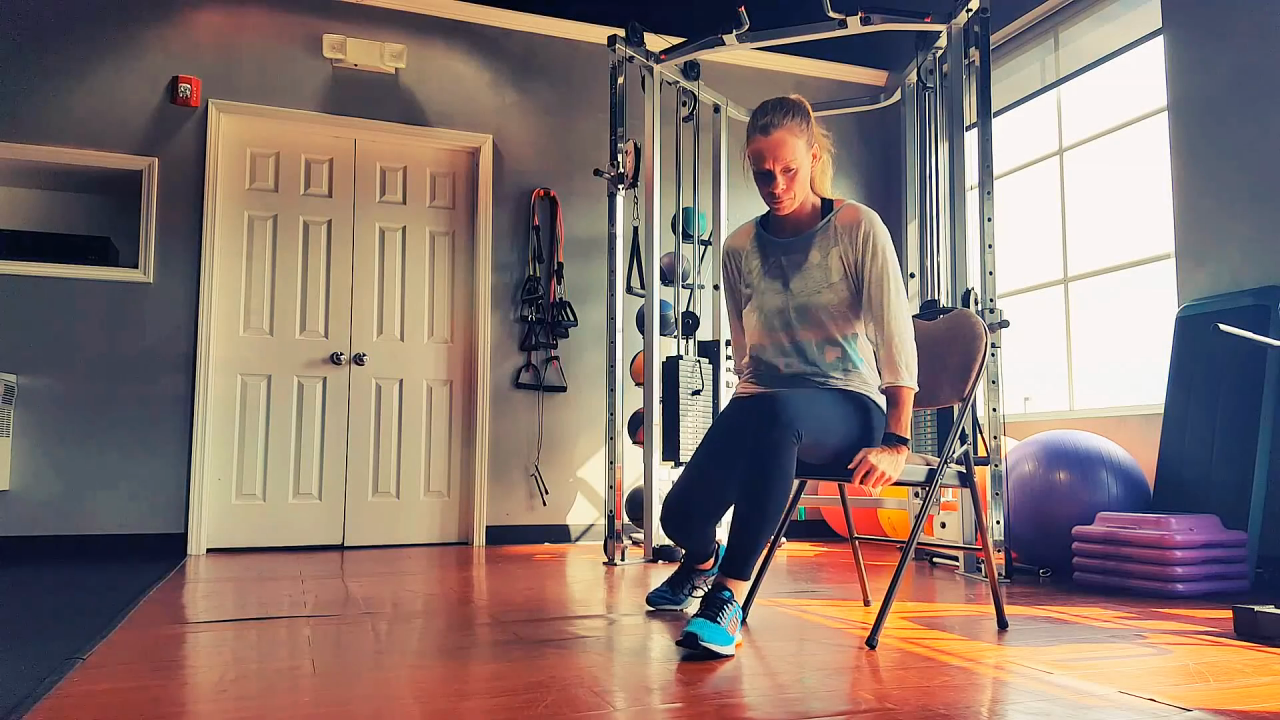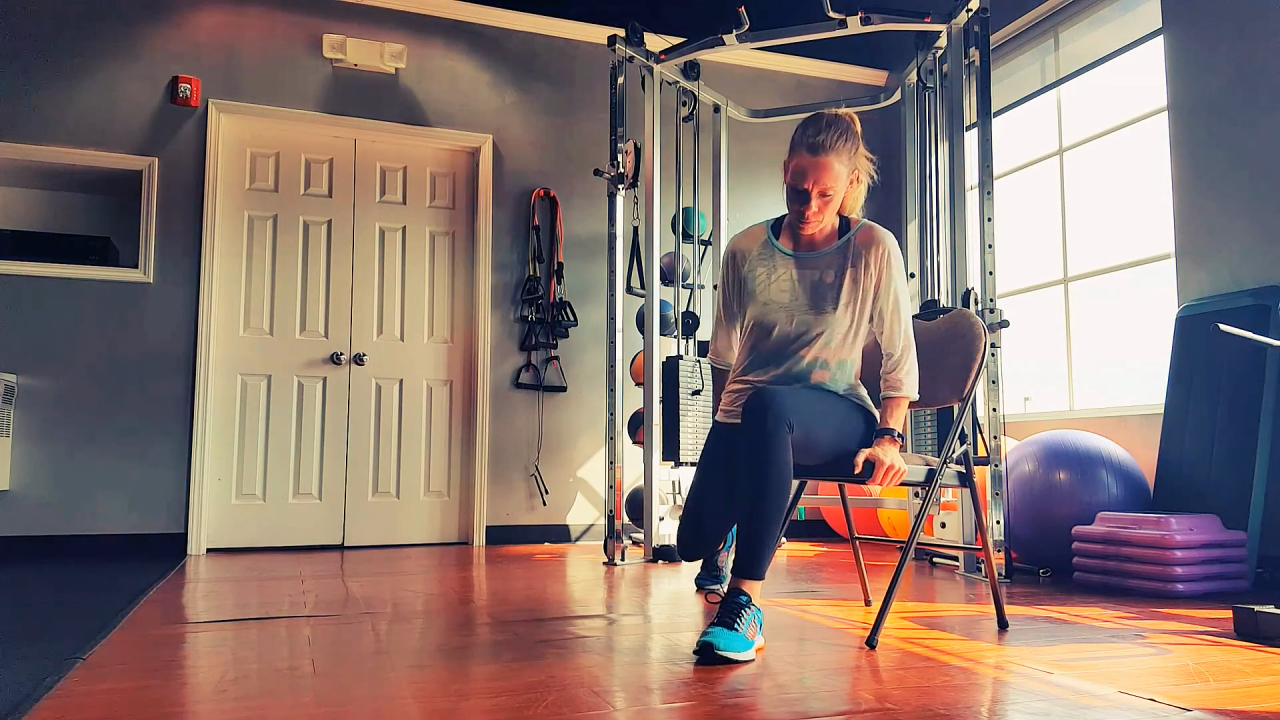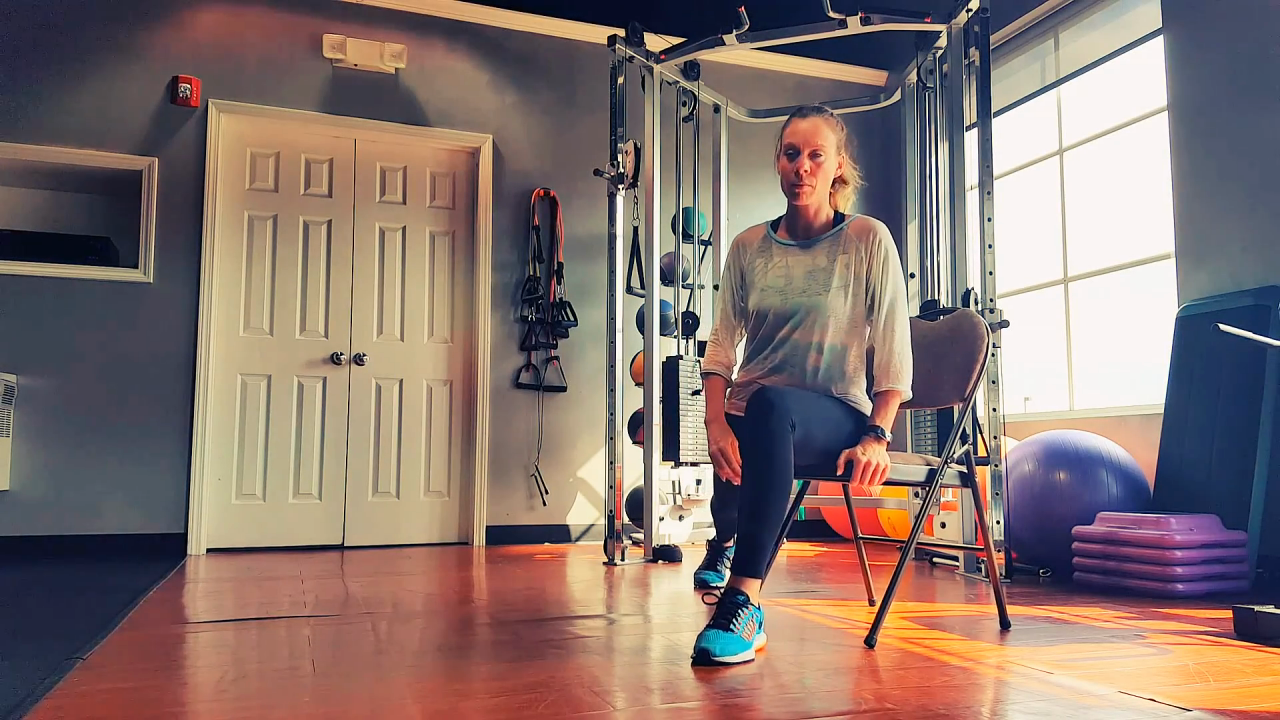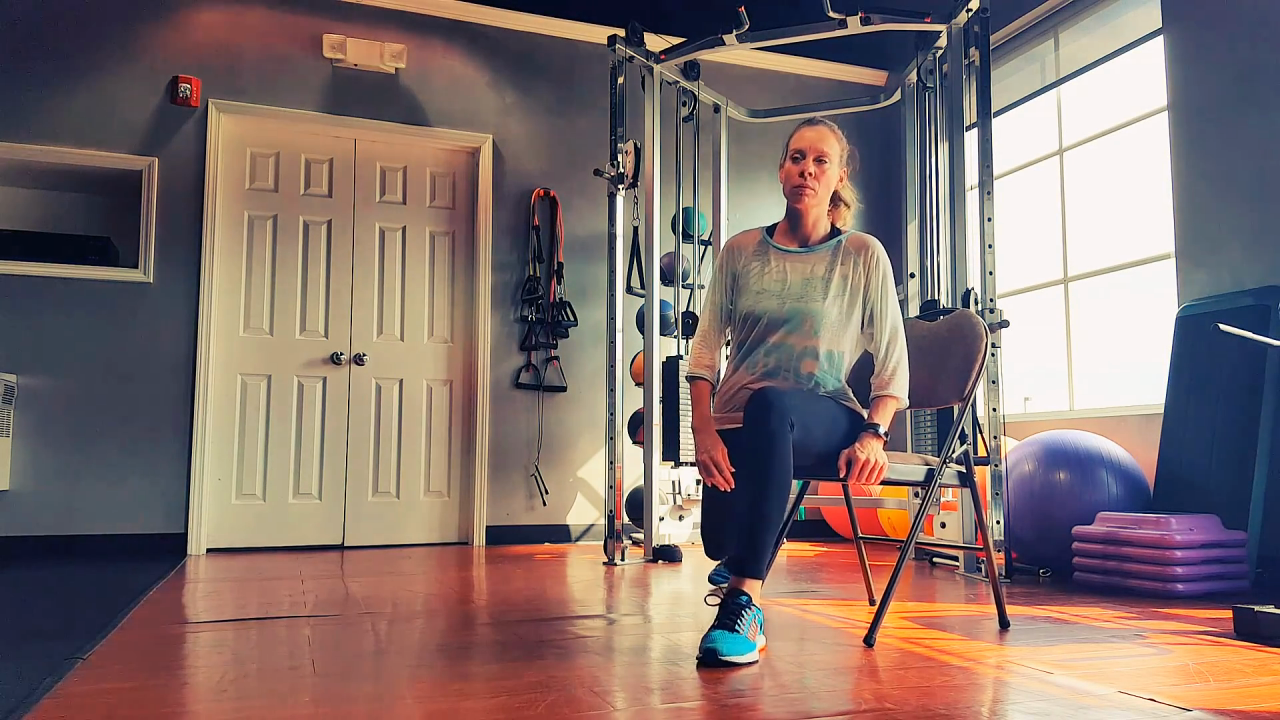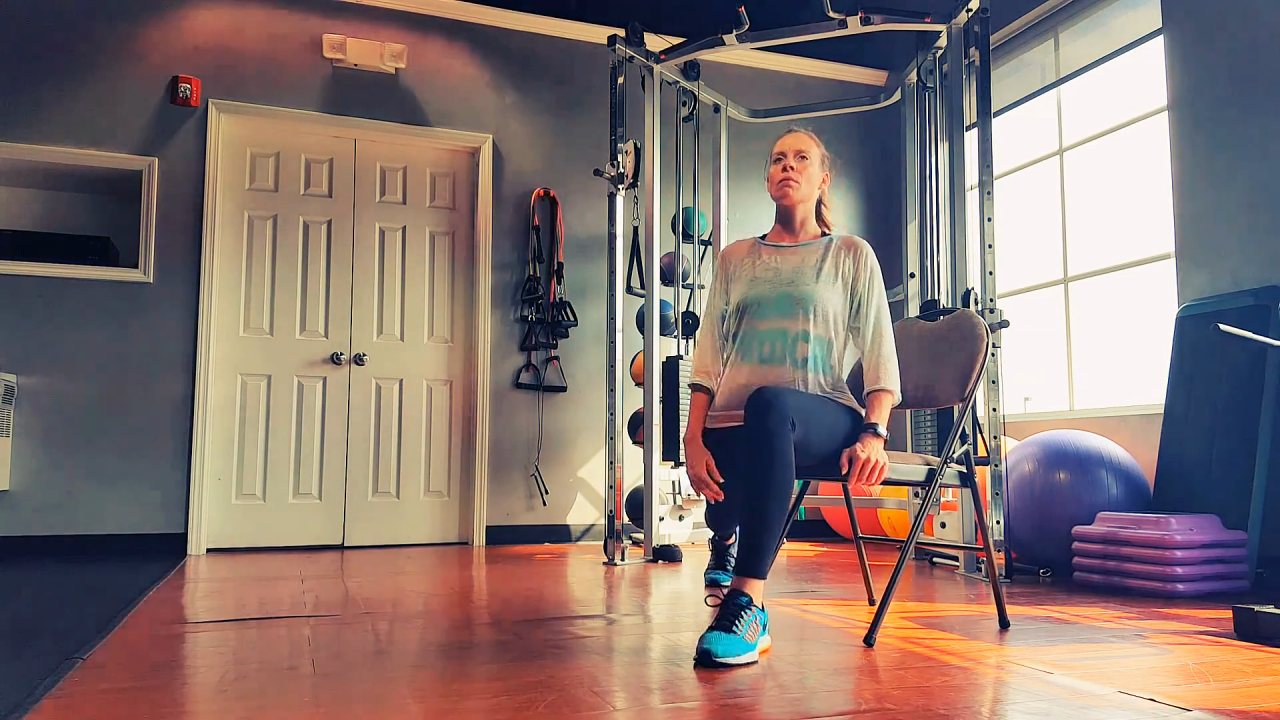
dt=1s
person 1, frame 1
left shoulder: (858, 228)
right shoulder: (739, 247)
left elbow: (896, 338)
left wrist: (895, 442)
right wrist: (747, 410)
left hip: (845, 405)
right hip: (761, 402)
left knee: (779, 412)
right knee: (681, 516)
left ankle: (727, 596)
right ankle: (705, 560)
person 1, frame 2
left shoulder: (874, 249)
right shoulder: (745, 249)
left elbow: (900, 355)
left wrist: (889, 436)
right wrist: (720, 411)
left hip: (836, 414)
right hip: (744, 415)
left knee: (767, 408)
right knee: (694, 541)
left ankle: (744, 603)
right ankle: (726, 541)
person 1, frame 3
left shoulder: (868, 239)
right shoulder: (749, 246)
left elbow: (894, 348)
right elbow: (721, 344)
left wrist: (876, 435)
right wrist: (716, 425)
left hip: (835, 414)
right hip: (748, 417)
left knee: (770, 407)
left ankle: (744, 603)
right ankle: (723, 545)
person 1, frame 4
left shoulder: (863, 255)
right shoulder: (740, 251)
left elbow: (892, 360)
right elbow: (705, 347)
left wrist: (873, 434)
right wrist: (703, 430)
left hip: (825, 417)
right hip: (737, 424)
left knee: (768, 406)
right knee: (720, 540)
left ankle: (745, 603)
right ankle: (740, 554)
person 1, frame 5
left shoulder: (851, 254)
right shoulder: (735, 257)
left elbow: (880, 355)
right elbow: (708, 356)
left wrist: (873, 433)
right wrist: (693, 439)
left hip: (822, 416)
right hip: (734, 425)
left knee: (770, 404)
right knee: (725, 520)
left ankle: (748, 604)
right ankle: (727, 540)
